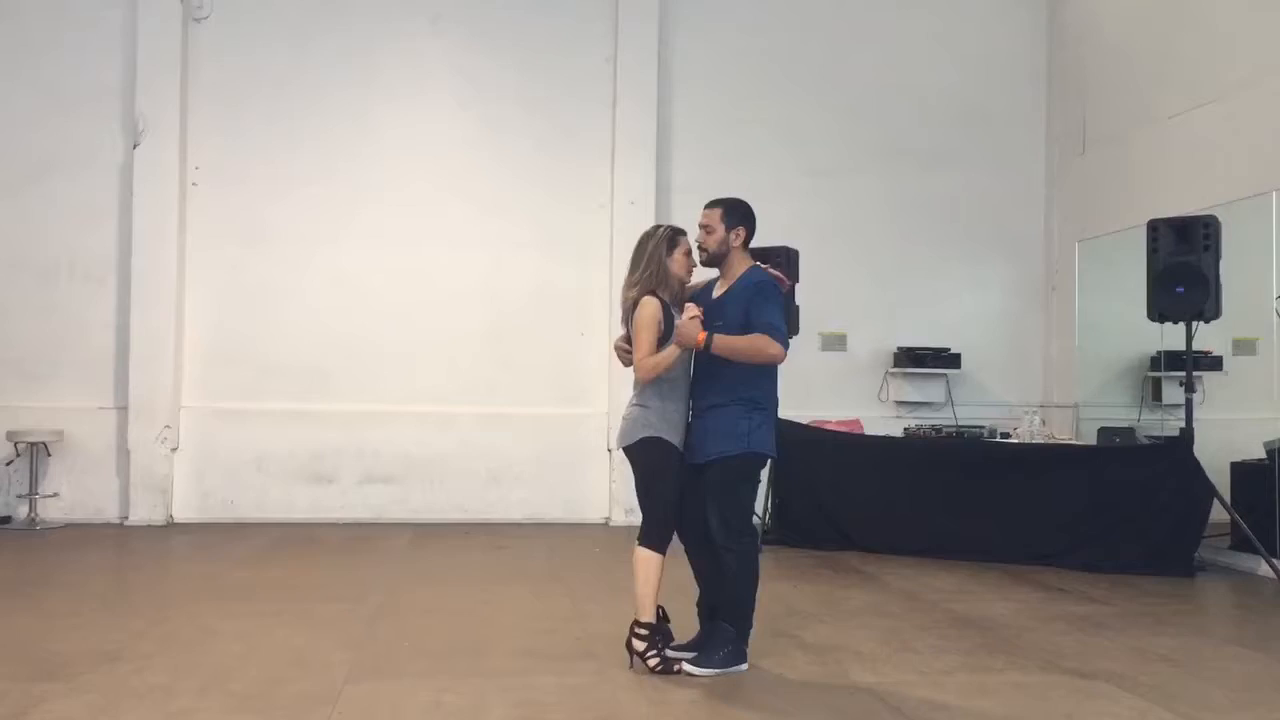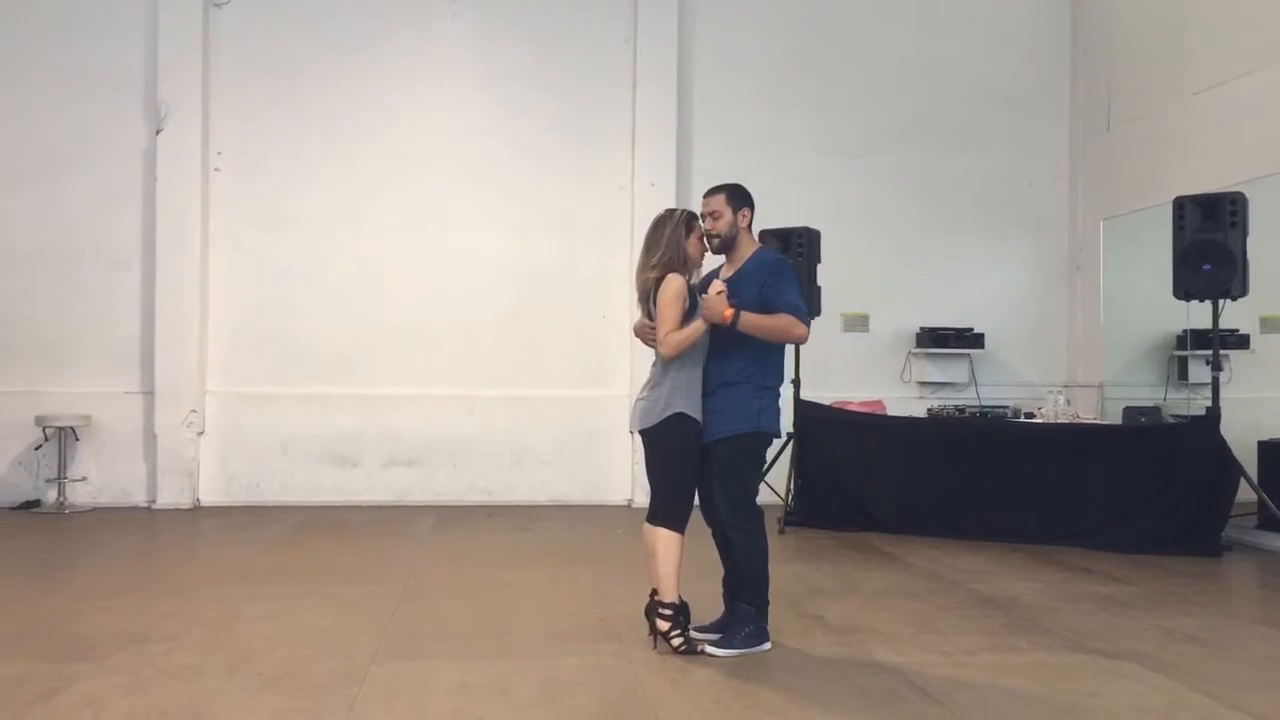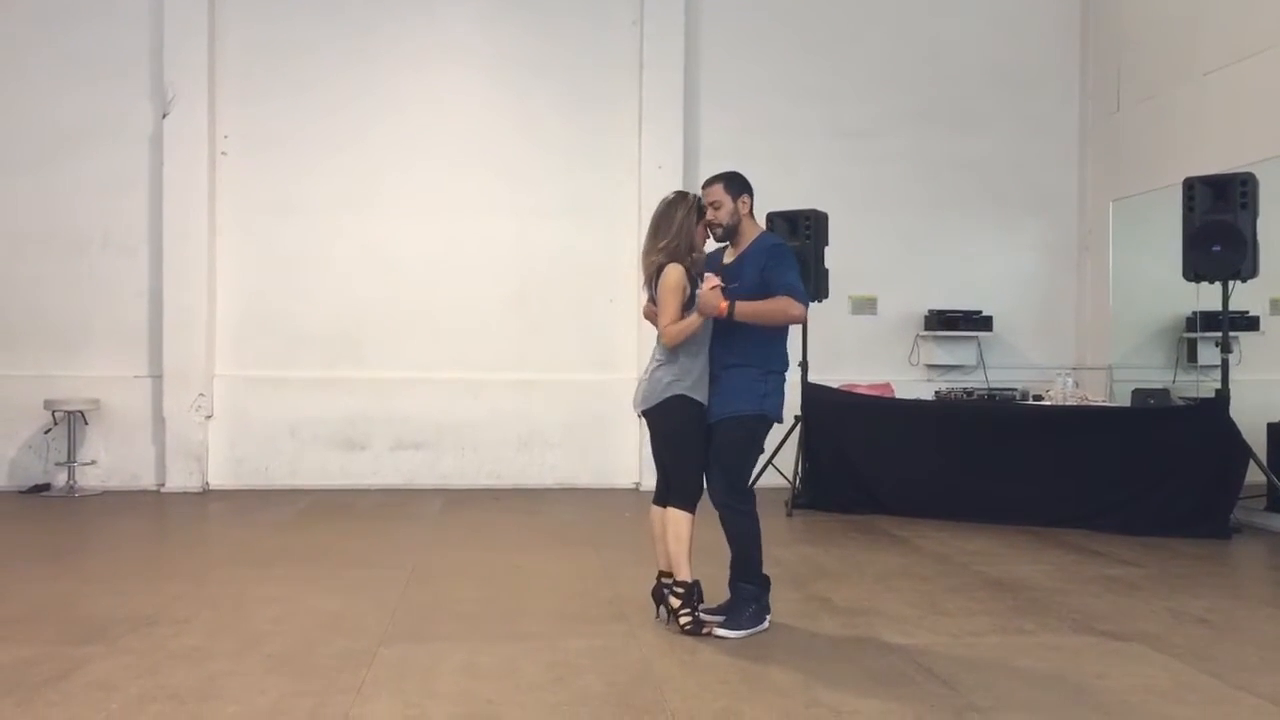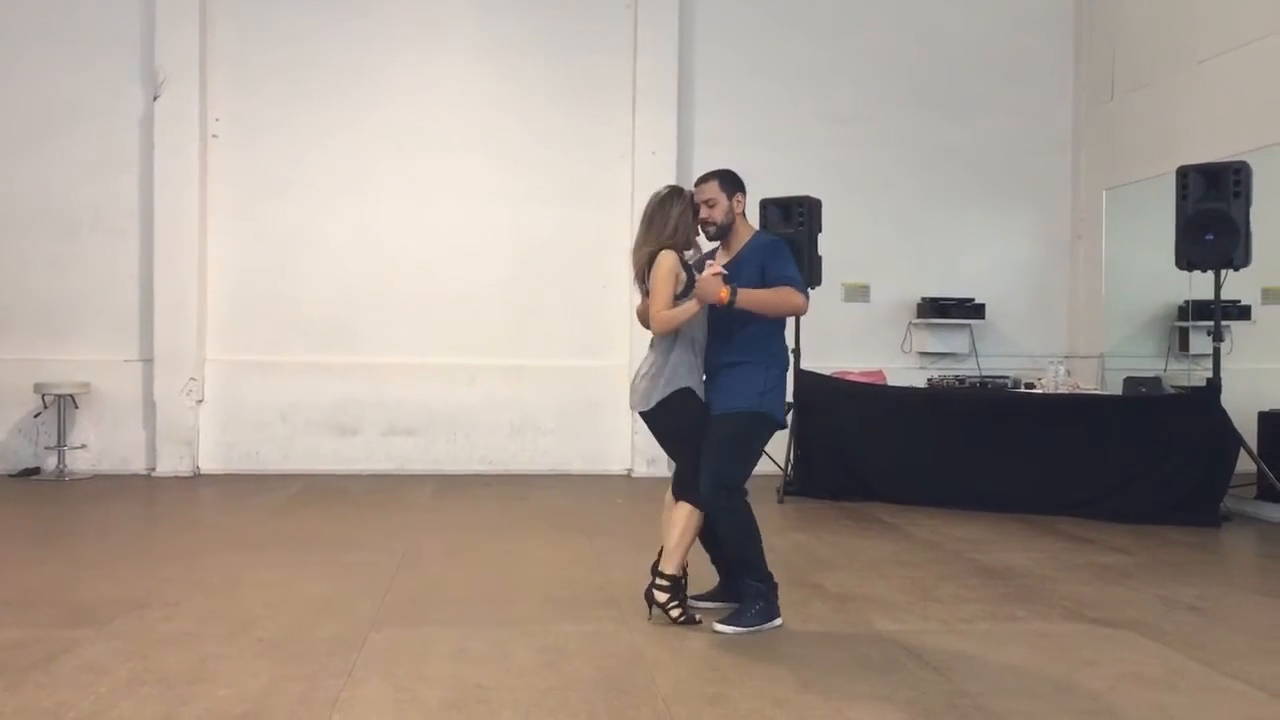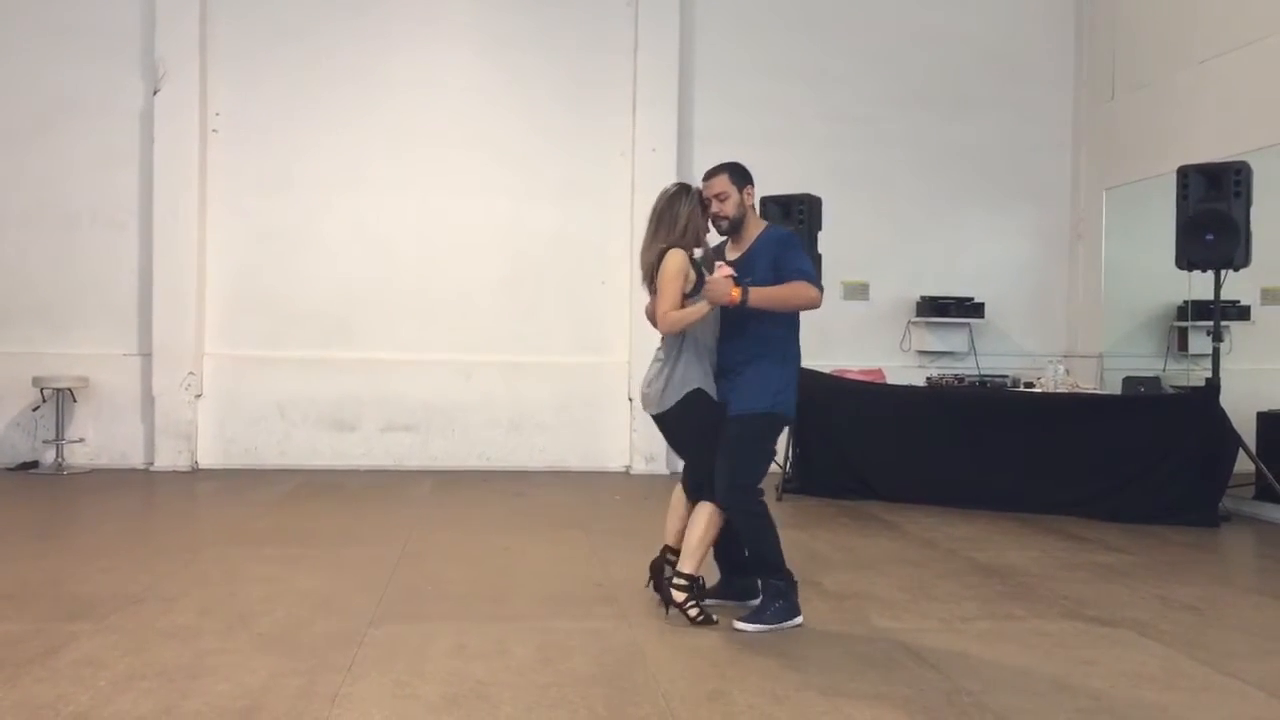
dt=0.7s
person 1, frame 1
left shoulder: (760, 288)
right shoulder: (707, 293)
left elbow: (774, 348)
right elbow: (669, 335)
left wrist: (703, 339)
right wrist: (631, 345)
left hip: (740, 435)
right hip: (703, 432)
left knee: (732, 534)
right knee: (692, 525)
left ankle: (732, 644)
right ankle: (711, 628)
person 1, frame 2
left shoulder: (771, 268)
right shoulder: (712, 279)
left elbow: (797, 328)
left wrist: (730, 315)
right wrist: (646, 326)
left hip: (746, 414)
right hip: (710, 413)
left knee: (738, 513)
right knee: (716, 513)
left ankle: (753, 624)
right ankle: (736, 611)
person 1, frame 3
left shoulder: (772, 252)
right shoulder: (714, 261)
left elbow: (795, 308)
left wrist: (724, 308)
left hip: (751, 394)
right hip: (717, 393)
left knee: (731, 492)
right knee: (722, 492)
left ankle: (752, 600)
right ankle: (745, 595)
person 1, frame 4
left shoulder: (768, 250)
right shoulder: (706, 263)
left elbow: (796, 300)
left wrist: (727, 294)
left hip: (752, 391)
right hip: (716, 390)
left knee: (721, 488)
right knee: (700, 488)
left ankle: (762, 598)
right ankle: (733, 582)
person 1, frame 5
left shoulder: (780, 243)
right shoulder: (714, 257)
left elbow: (810, 293)
left wrist: (739, 295)
left hip: (762, 389)
right hip: (725, 388)
left knee: (736, 486)
right knee: (715, 483)
left ankle: (783, 598)
right ankle: (740, 580)
person 2, frame 1
left shoulder: (675, 300)
right shoulder: (650, 303)
right elbow: (643, 370)
right wrist: (682, 340)
left hip: (666, 430)
right hip: (652, 431)
left knee: (659, 526)
right knee: (658, 528)
left ankle: (649, 617)
right ankle: (644, 633)
person 2, frame 2
left shoulder: (675, 284)
right shoulder: (674, 282)
right elbow: (667, 345)
right wrist: (709, 316)
left hip: (664, 410)
right hip: (671, 410)
left knee: (662, 506)
right knee: (675, 509)
left ankle: (661, 599)
right ankle: (668, 613)
person 2, frame 3
left shoulder: (683, 268)
right shoulder: (675, 270)
right elbow: (669, 334)
right wrist: (706, 310)
left hip: (667, 393)
right hip: (676, 394)
left knee: (668, 487)
right knee: (685, 490)
left ankle: (666, 581)
right ankle: (681, 590)
person 2, frame 4
left shoulder: (671, 262)
right shoulder: (668, 258)
right elbow: (660, 321)
right wrist: (702, 299)
left hip: (667, 386)
right hip: (673, 387)
left knee: (687, 475)
right knee: (700, 484)
left ankle: (666, 566)
right ankle: (665, 583)
person 2, frame 5
left shoulder: (686, 259)
right shoulder: (677, 258)
right elbow: (667, 321)
right wrist: (713, 300)
left hip: (673, 386)
right hip: (685, 388)
left knee: (698, 474)
right knee: (716, 483)
left ankle: (669, 561)
right ankle: (683, 583)
